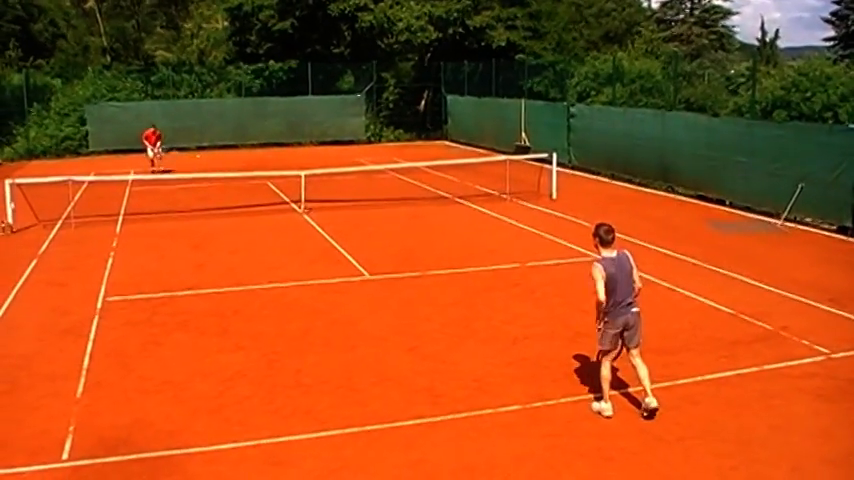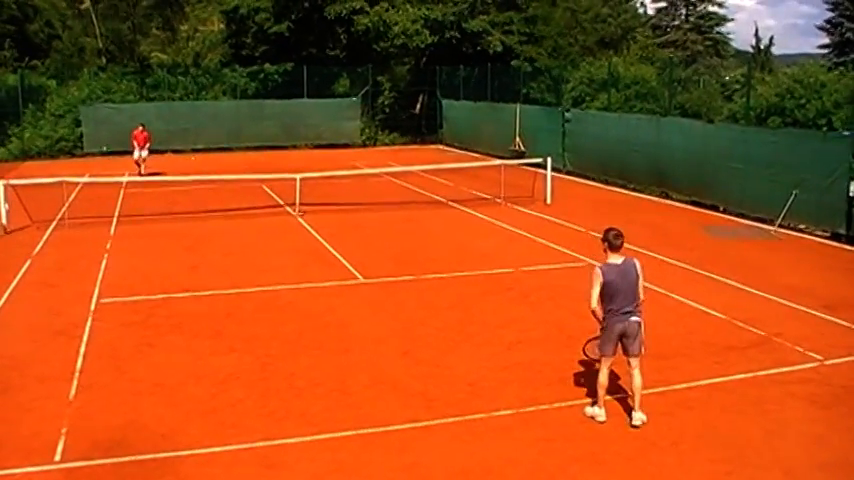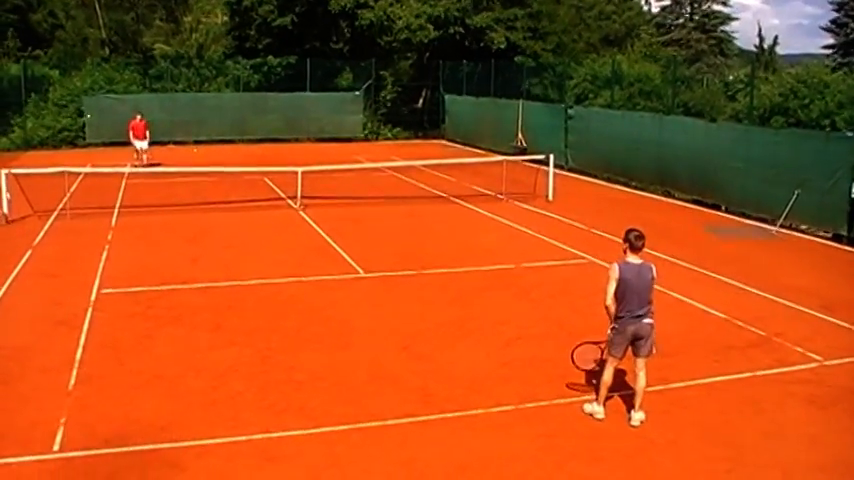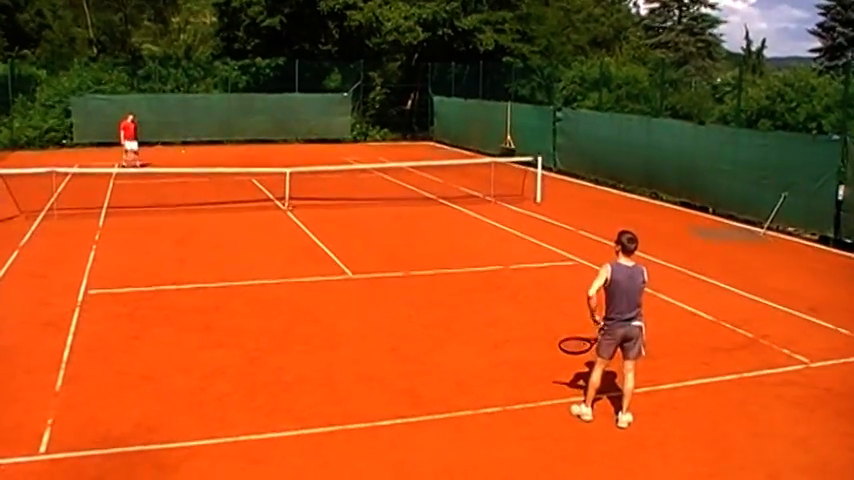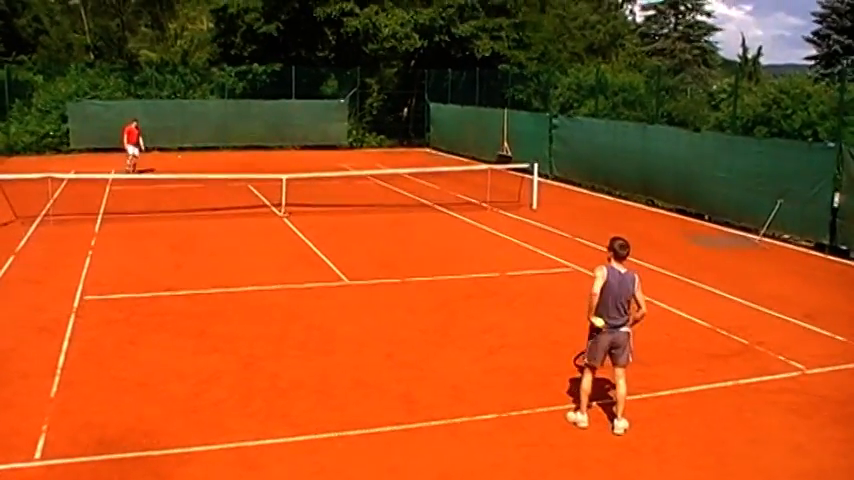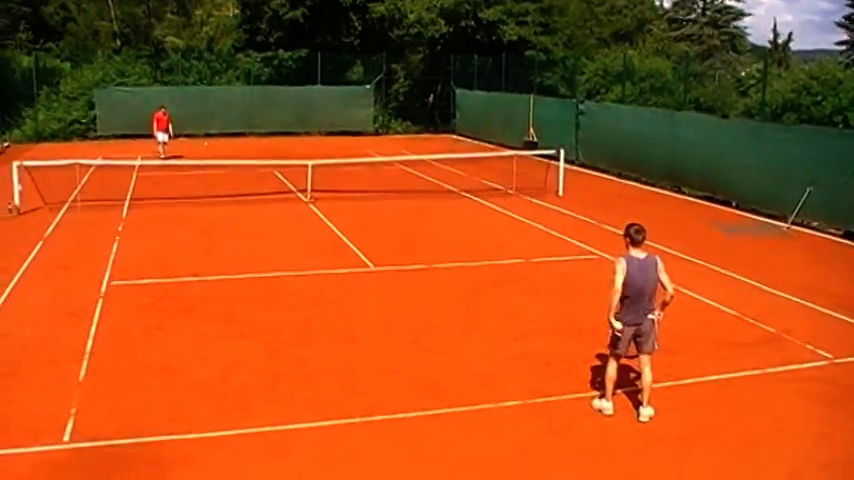
dt=0.4s
person 1, frame 1
left shoulder: (598, 266)
right shoulder: (626, 256)
left elbow: (601, 299)
right elbow: (638, 286)
left wrist: (599, 317)
left hip: (612, 318)
right hip: (632, 314)
left knee: (605, 361)
right knee: (636, 358)
left ankle: (606, 404)
right ankle: (650, 399)
person 1, frame 2
left shoulder: (600, 271)
right shoulder: (634, 265)
left elbow: (594, 306)
right elbow: (640, 296)
left wrist: (603, 323)
left hip: (611, 324)
right hip: (633, 322)
left knee: (605, 367)
right knee: (635, 368)
left ankle: (599, 409)
right ankle: (637, 413)
person 1, frame 3
left shoulder: (617, 268)
right shoulder: (651, 269)
left elbow: (609, 302)
right elbow: (647, 297)
left wrist: (614, 322)
left hip: (623, 325)
right hip: (645, 324)
left knee: (610, 365)
right knee: (640, 369)
left ankle: (598, 406)
right ankle: (636, 413)
person 1, frame 4
left shoulder: (608, 269)
right shoulder: (642, 271)
left elbow: (591, 293)
right elbow: (637, 297)
left wrist: (593, 315)
left hip: (612, 327)
right hip: (634, 326)
left knee: (598, 367)
right knee: (629, 371)
left ankle: (586, 408)
right ankle: (624, 414)
person 1, frame 5
left shoulder: (602, 271)
right shoulder: (634, 278)
left elbow: (595, 292)
right elbow: (642, 310)
left wrist: (591, 315)
left hip: (601, 332)
right hip: (622, 333)
left knee: (588, 372)
right knee: (620, 377)
left ankle: (582, 415)
right ankle: (620, 421)
person 1, frame 6
left shoulder: (622, 262)
right shoulder: (656, 261)
left elbow: (617, 291)
right elbow: (670, 292)
left wrist: (612, 318)
right wrist: (660, 310)
left hip: (625, 321)
right hip: (647, 320)
left knee: (613, 360)
right knee: (645, 365)
left ankle: (607, 402)
right ankle: (645, 408)
